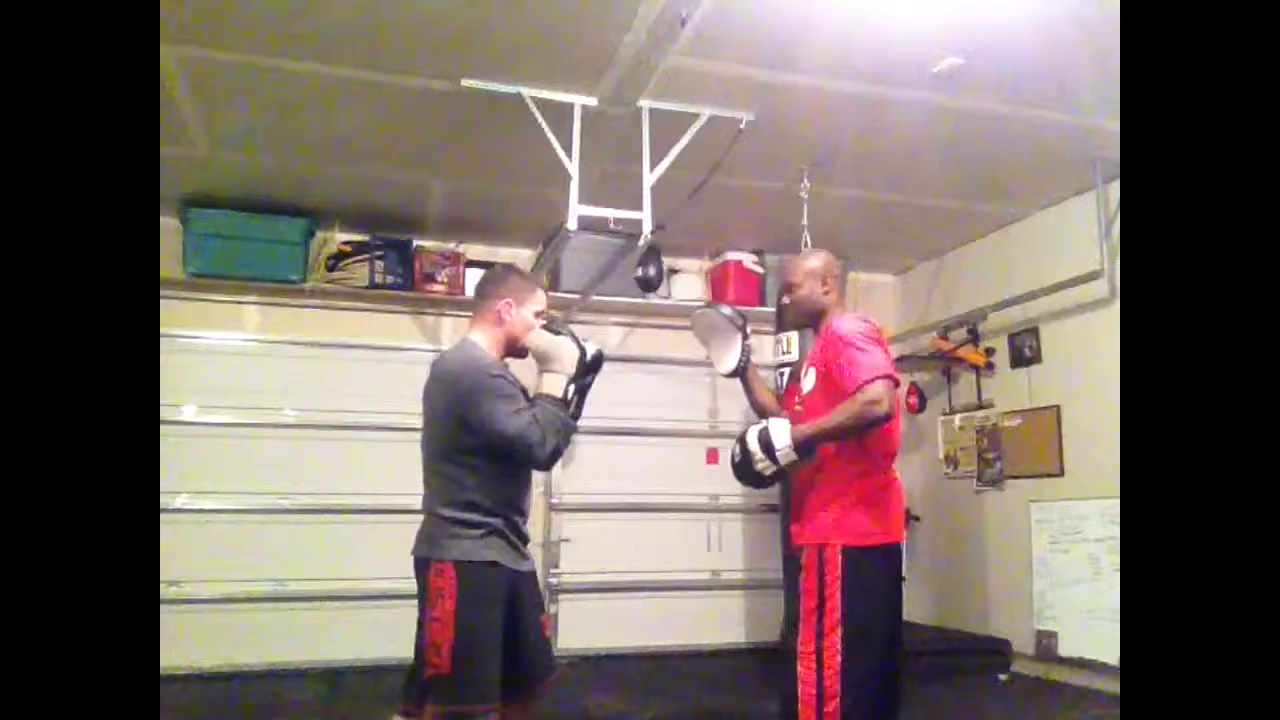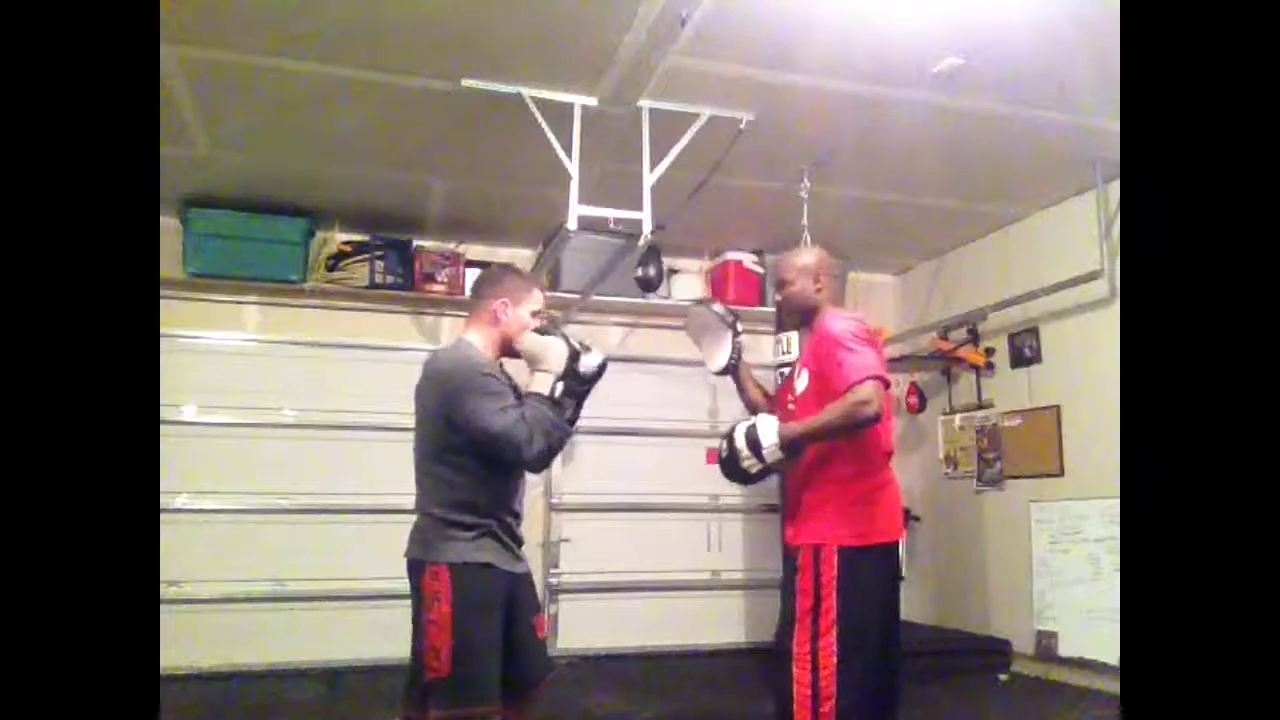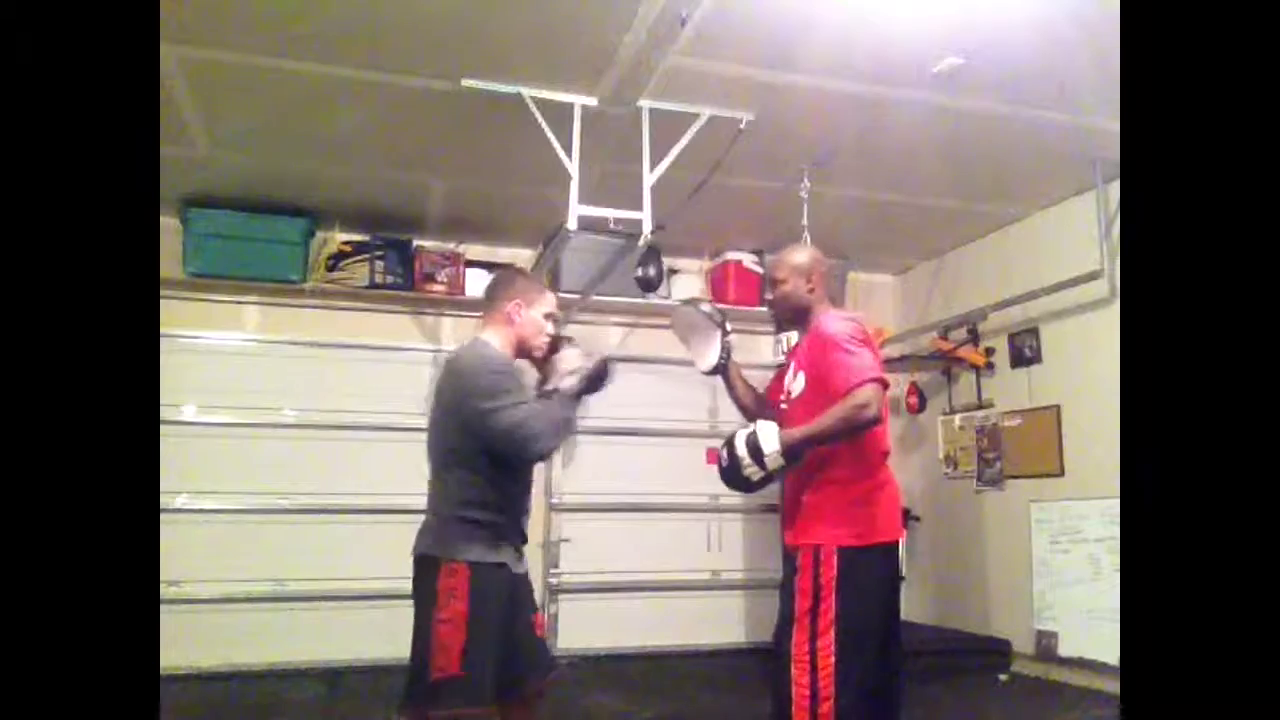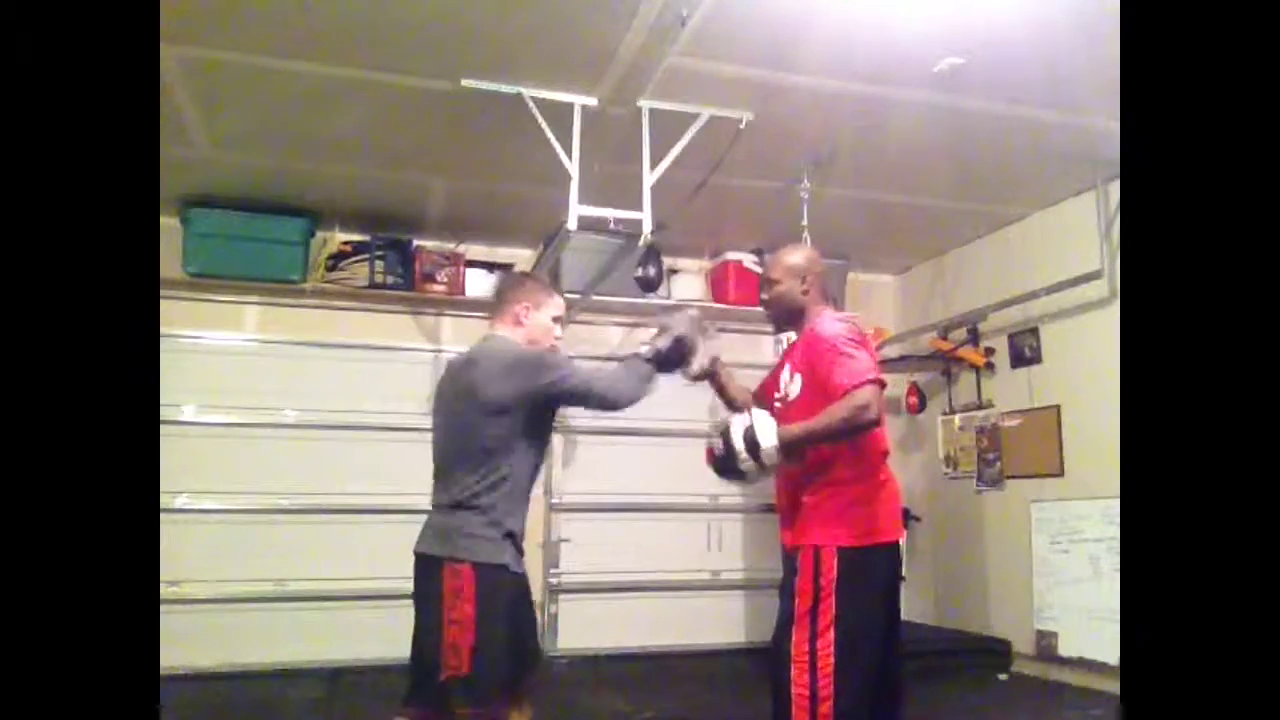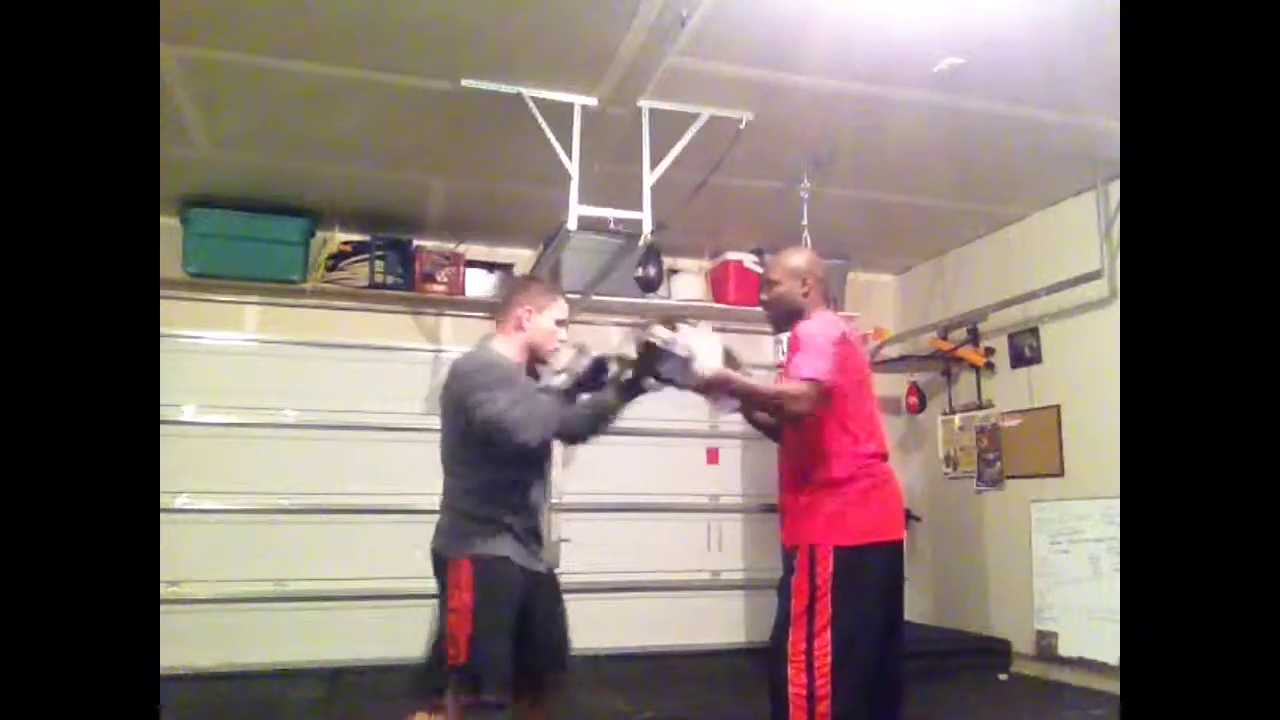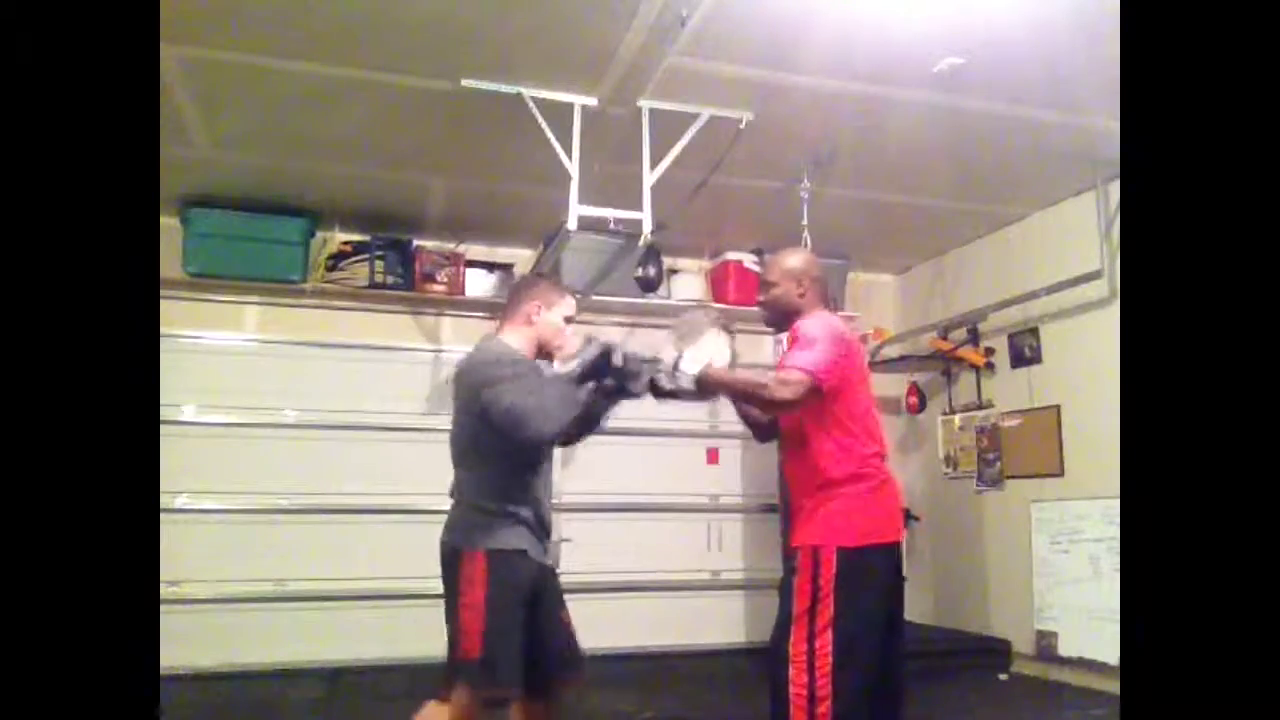
dt=0.2s
person 1, frame 1
left shoulder: (849, 332)
right shoulder: (821, 348)
left elbow: (879, 402)
right elbow: (783, 417)
left wrist: (794, 437)
right wrist: (745, 369)
left hip: (846, 530)
right hip: (862, 528)
left knee: (822, 665)
right knee: (868, 662)
person 1, frame 2
left shoulder: (840, 330)
right shoulder: (812, 346)
left elbow: (868, 403)
right elbow: (778, 415)
left wrist: (783, 436)
right wrist: (735, 365)
left hip: (840, 530)
right hip: (851, 528)
left knee: (815, 665)
right knee: (863, 665)
person 1, frame 3
left shoulder: (836, 331)
right shoulder: (803, 349)
left elbow: (868, 406)
right elbow: (767, 415)
left wrist: (785, 442)
right wrist: (725, 365)
left hip: (840, 529)
right hip: (846, 527)
left knee: (813, 666)
right knee: (864, 666)
person 1, frame 4
left shoulder: (832, 334)
right shoulder: (806, 346)
left elbow: (866, 408)
right elbow: (766, 413)
left wrist: (781, 436)
right wrist: (714, 371)
left hip: (843, 528)
right hip: (868, 525)
left knee: (810, 668)
right knee: (862, 669)
person 1, frame 5
left shoulder: (818, 334)
right shoulder: (813, 339)
left elbow: (796, 396)
right elbow: (786, 428)
left wrist: (717, 376)
right wrist: (741, 391)
left hip: (836, 526)
right hip: (862, 523)
left knee: (806, 664)
right knee: (876, 666)
person 1, frame 6
left shoulder: (817, 331)
right shoulder: (811, 339)
left elbow: (786, 391)
right elbow: (770, 427)
left wrist: (705, 375)
right wrist: (726, 378)
left hip: (841, 525)
right hip: (865, 523)
left knee: (807, 663)
right knee: (870, 662)
person 2, frame 1
left shoulder: (489, 371)
right shoulder: (470, 370)
left elbow: (539, 448)
right elbow: (537, 446)
left wrist: (575, 383)
right wrist: (557, 377)
left hip: (505, 554)
right hip: (462, 558)
person 2, frame 2
left shoulder: (488, 373)
right shoulder: (460, 368)
left elbow: (538, 454)
right elbow: (524, 443)
left wrist: (573, 390)
right wrist: (551, 379)
left hip: (501, 556)
right hip: (457, 559)
person 2, frame 3
left shoulder: (491, 370)
right shoulder: (483, 368)
left elbow: (523, 442)
right elbow: (535, 440)
left wrist: (558, 382)
right wrist: (568, 382)
left hip: (498, 556)
right hip: (463, 558)
left knee: (521, 683)
person 2, frame 4
left shoulder: (467, 367)
right shoulder: (513, 363)
right elbow: (608, 390)
right wrist: (657, 353)
left hip: (491, 555)
right hip: (465, 557)
left knee: (515, 682)
person 2, frame 5
left shoulder: (526, 376)
right shoulder: (478, 369)
left elbow: (576, 427)
right elbow: (522, 433)
left wrist: (625, 386)
right wrist: (569, 388)
left hip: (523, 553)
right hip: (477, 552)
left knee: (538, 679)
person 2, frame 6
left shoulder: (522, 368)
right shoulder: (492, 363)
left elbow: (566, 429)
right elbow: (536, 423)
left wrist: (603, 388)
right wrist: (575, 375)
left hip: (524, 546)
right hip: (487, 546)
left knee: (542, 679)
